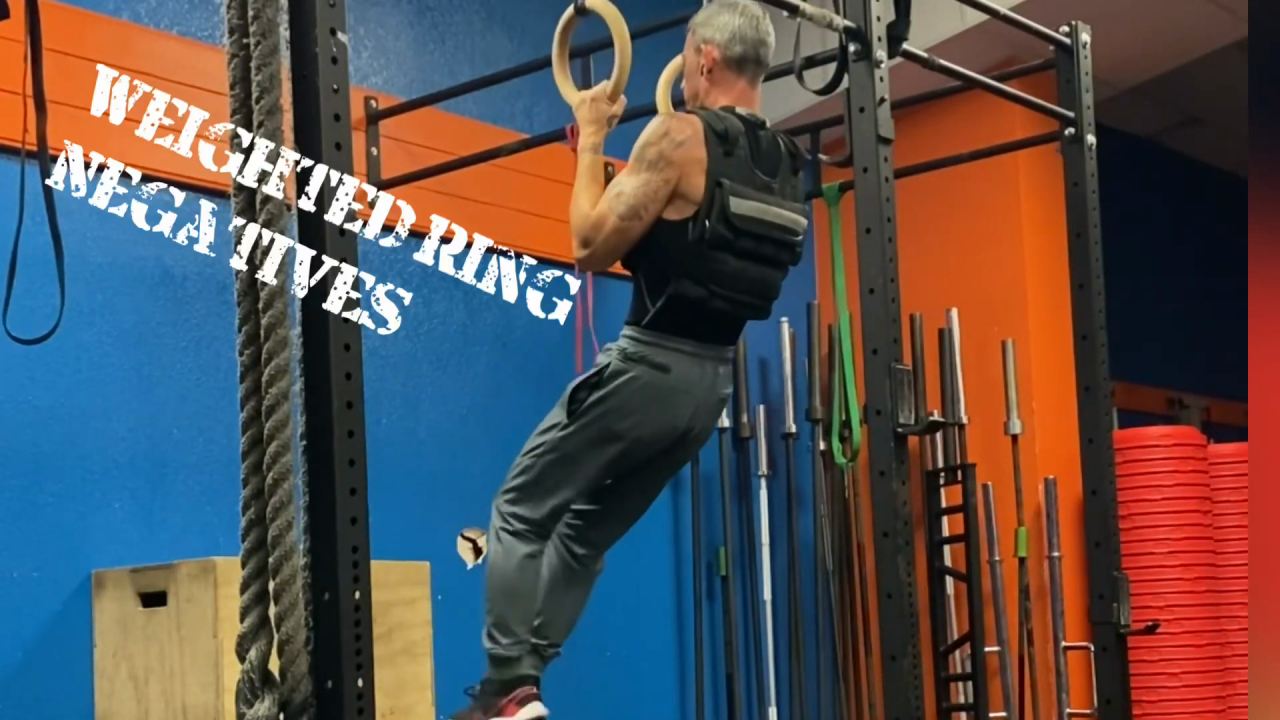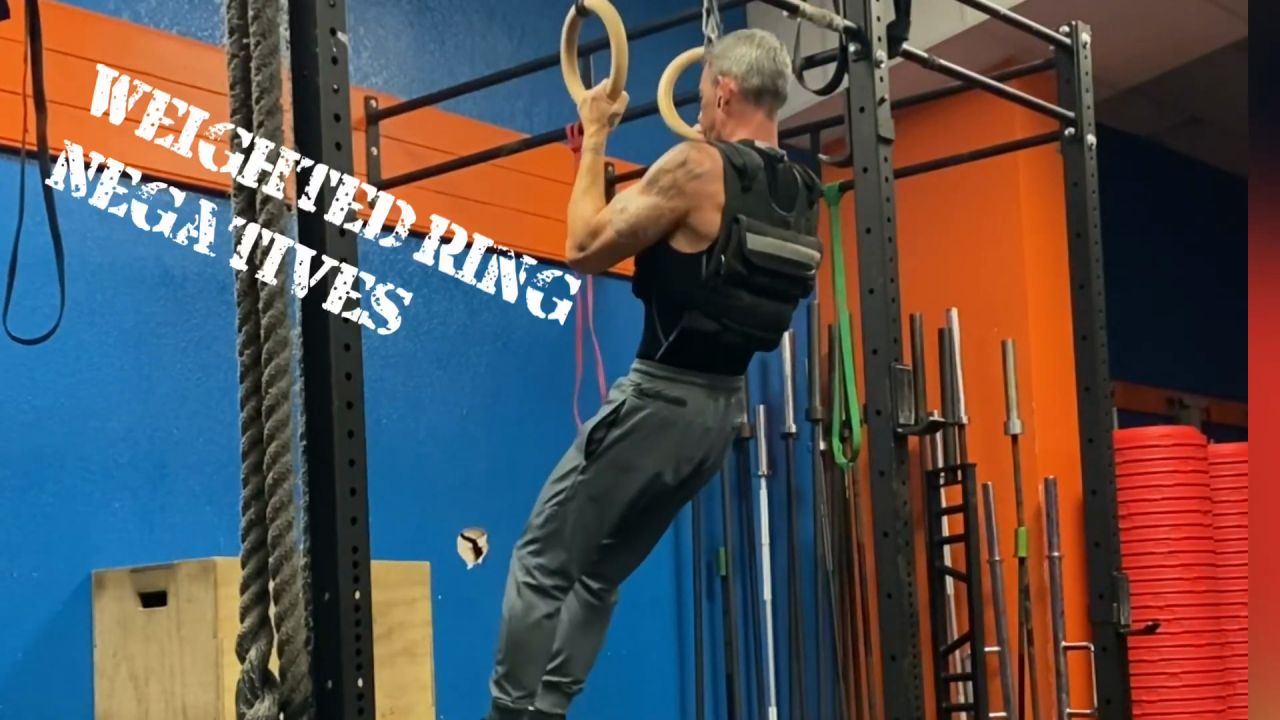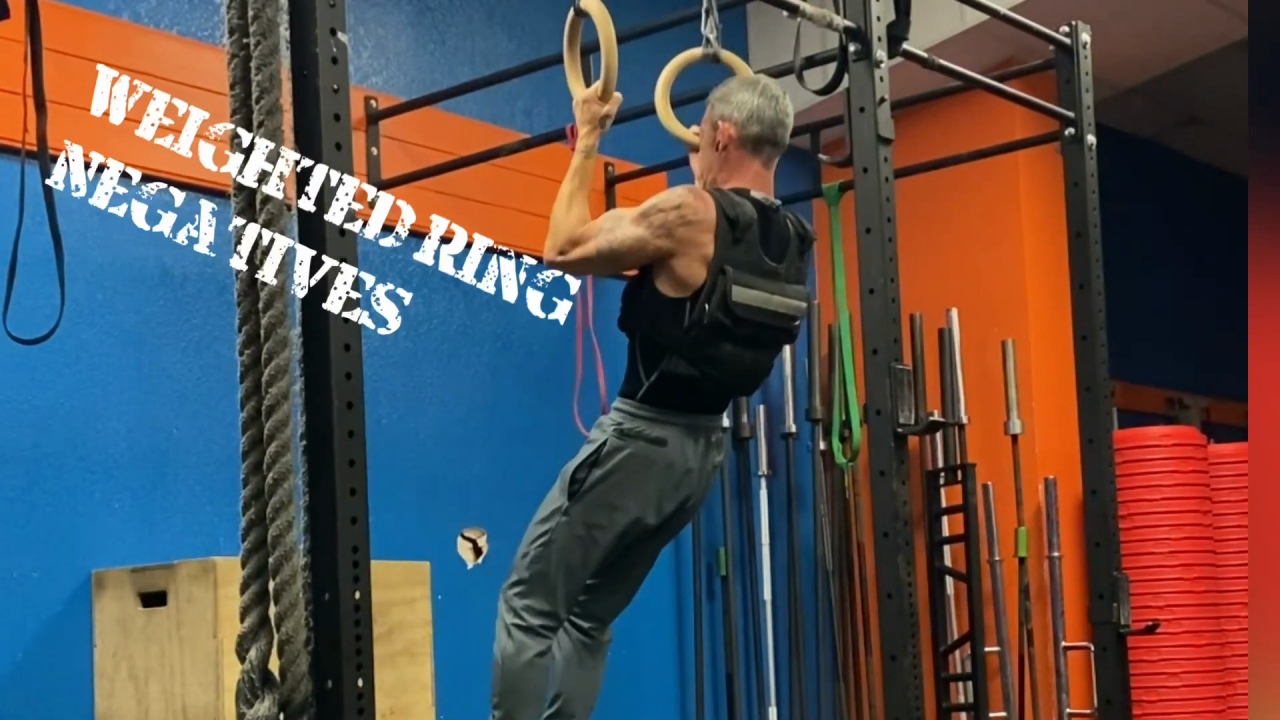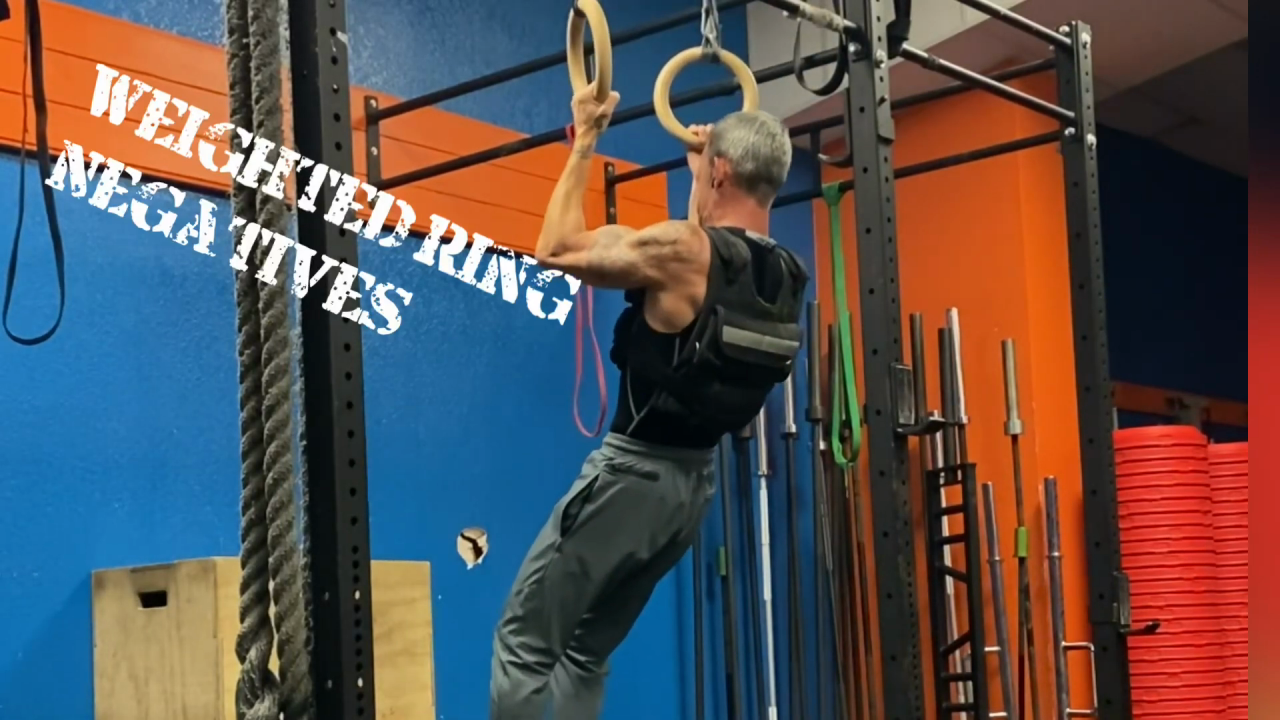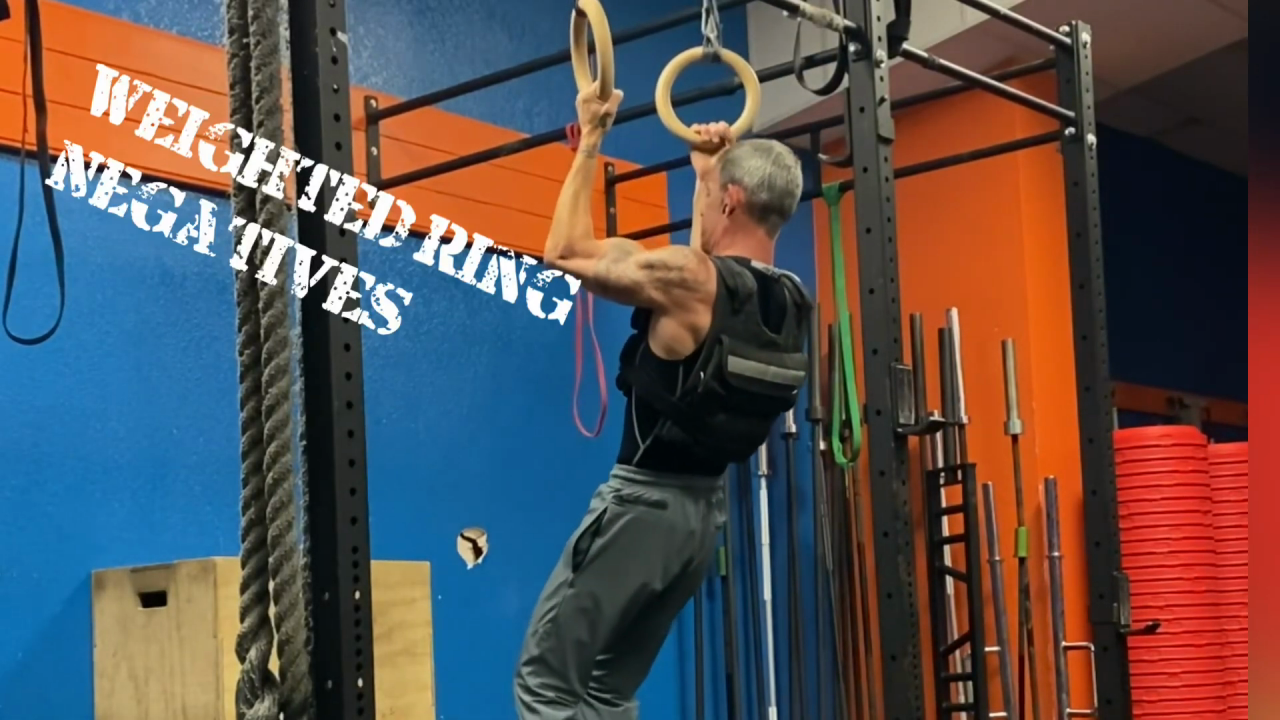
dt=0.5s
person 1, frame 1
left shoulder: (679, 135)
right shoulder: (784, 166)
left elbow: (591, 245)
left wrist: (590, 140)
left hip: (648, 368)
right hip: (709, 379)
left knee: (521, 512)
right knee: (585, 533)
person 1, frame 2
left shoulder: (697, 166)
right shoulder: (798, 194)
left elbow: (583, 248)
left wrist: (594, 139)
left hip: (659, 400)
right hip: (721, 408)
left knee: (542, 564)
right knee: (597, 573)
person 1, frame 3
left shoulder: (690, 213)
right shoulder: (791, 240)
left elbow: (562, 248)
left wrist: (586, 142)
right wrist: (703, 168)
left hip: (638, 440)
right hip: (700, 447)
left knee: (529, 607)
right knee: (587, 617)
person 1, frame 4
left shoulder: (685, 250)
right shoulder: (785, 276)
left elbow: (555, 249)
left wrist: (585, 140)
right wrist: (698, 172)
left hip: (631, 475)
right hip: (692, 481)
left knee: (525, 643)
right knee: (584, 652)
person 1, frame 5
left shoulder: (688, 280)
right shoulder: (789, 302)
left elbow: (565, 252)
left wrist: (589, 142)
right wrist: (707, 169)
left hip: (642, 506)
right hip: (704, 509)
